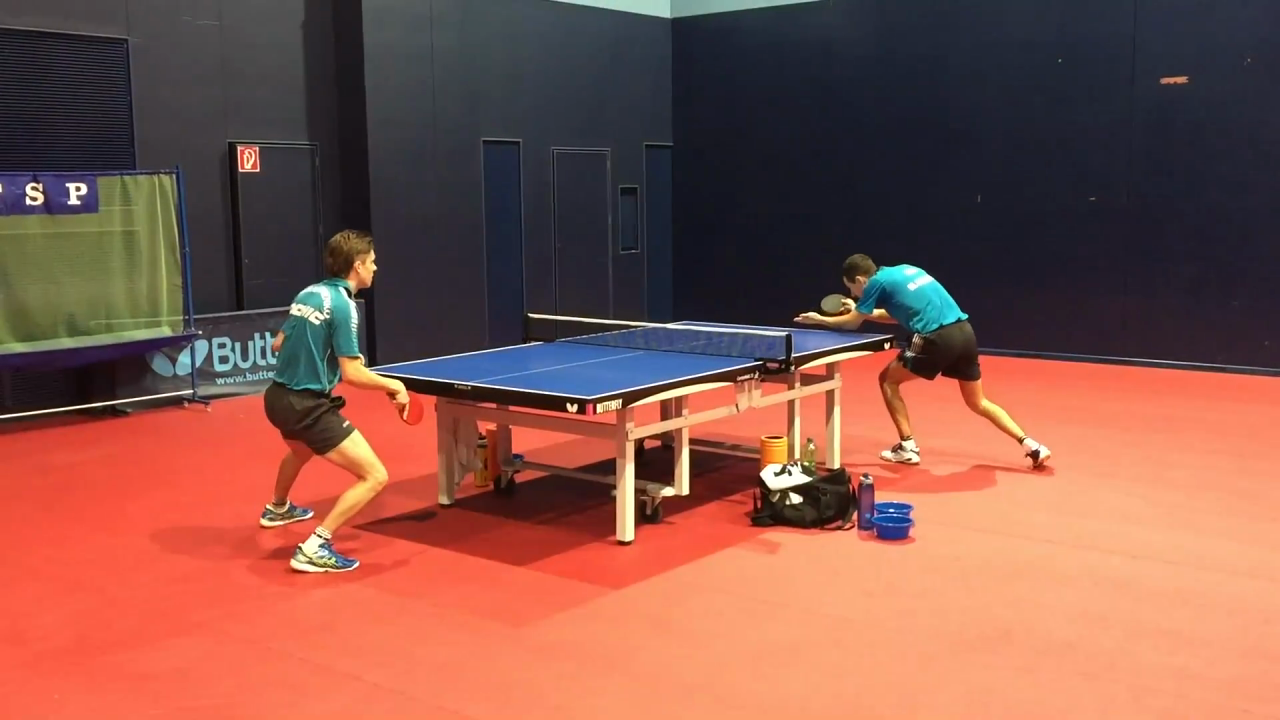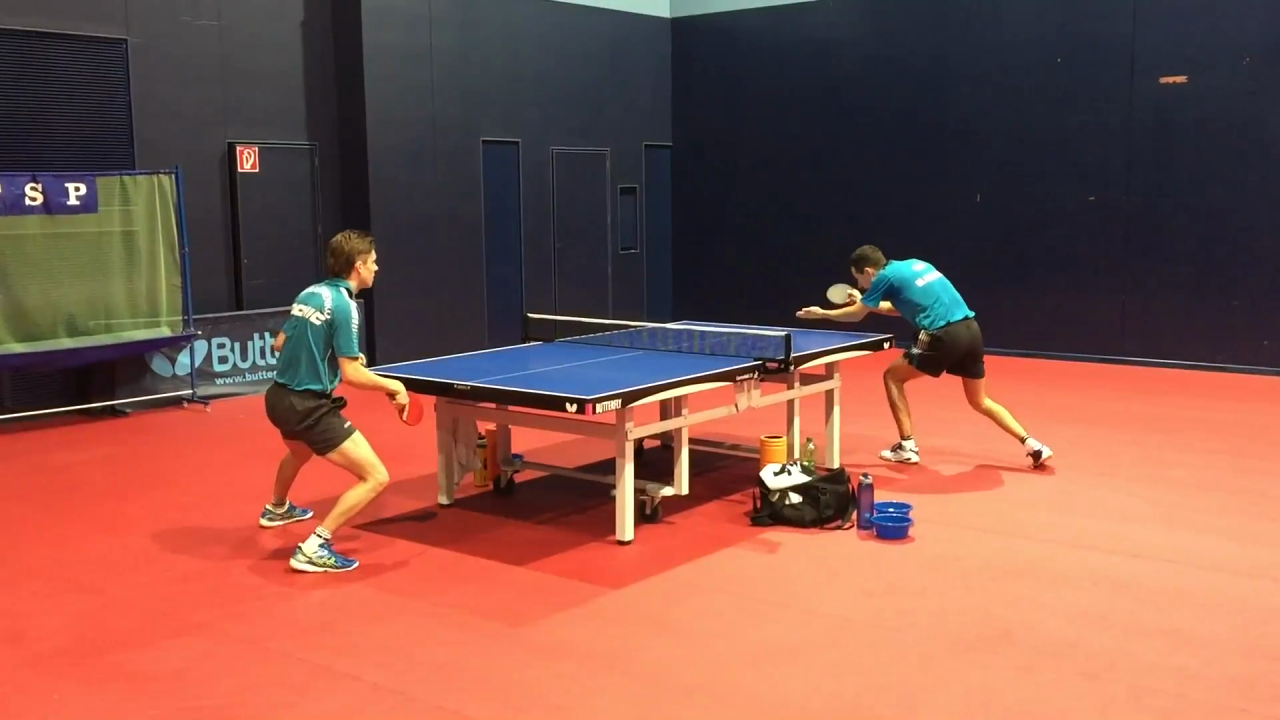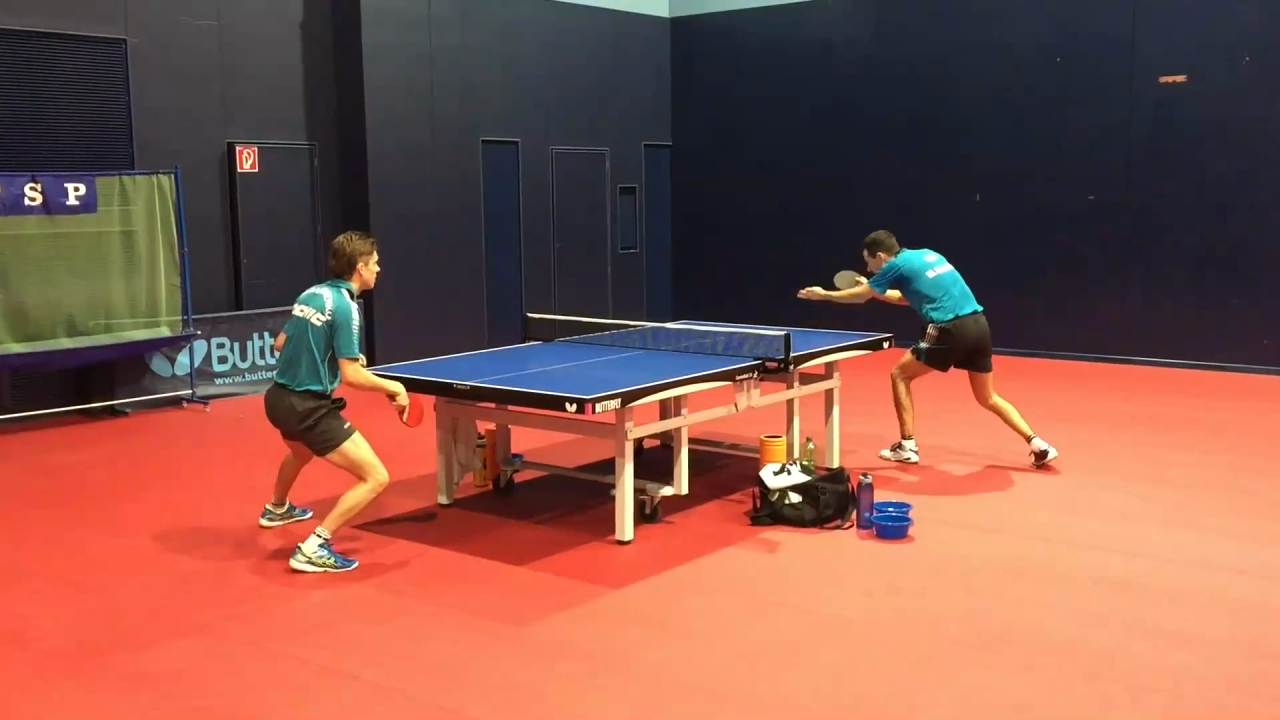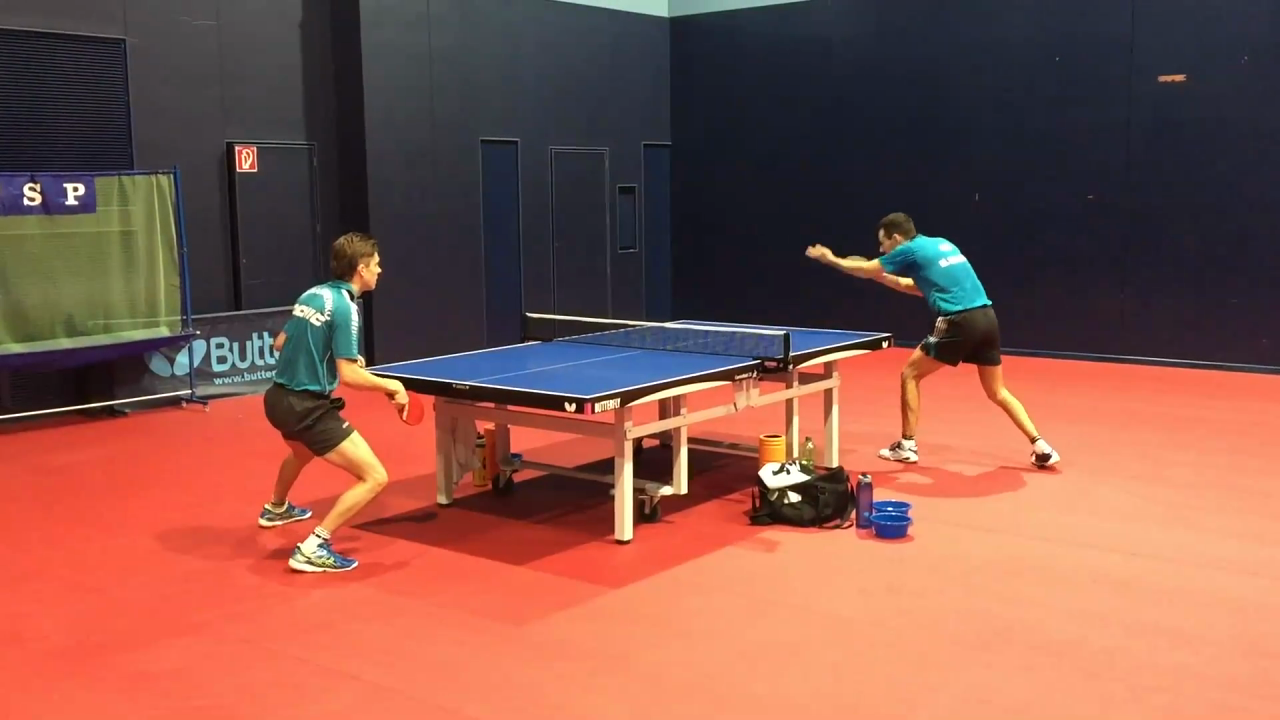
dt=0.1s
person 1, frame 1
left shoulder: (307, 293)
right shoulder: (342, 305)
left elbow: (279, 344)
right elbow: (352, 374)
right wrist: (394, 385)
left hip: (278, 397)
right hip: (308, 405)
left knee: (301, 450)
right knee: (375, 477)
left ankle: (277, 509)
right ankle: (314, 547)
person 1, frame 2
left shoulder: (309, 293)
right shoulder: (343, 306)
left elbow: (280, 344)
right elbow: (352, 374)
right wrist: (394, 386)
left hip: (279, 397)
right hip: (309, 407)
left knee: (300, 451)
right knee: (376, 478)
left ankle: (277, 509)
right ankle: (314, 548)
person 1, frame 3
left shoulder: (310, 294)
right shoulder: (344, 307)
left elbow: (281, 344)
right elbow: (352, 375)
right wrist: (394, 387)
left hip: (279, 398)
right hip: (309, 407)
left knee: (301, 451)
right knee: (376, 478)
left ankle: (277, 509)
right ankle: (314, 547)
person 1, frame 4
left shoulder: (312, 294)
right shoulder: (345, 308)
left elbow: (280, 343)
right elbow: (349, 375)
right wrist: (393, 387)
left hip: (278, 398)
right hip: (308, 407)
left knee: (303, 451)
right knee: (374, 477)
left ankle: (276, 508)
right ankle: (313, 547)
person 2, frame 1
left shoulder: (878, 282)
right shoulder: (905, 271)
left elbow: (851, 323)
left wrist: (820, 319)
right wrist: (859, 309)
left hip: (937, 339)
right hip: (964, 332)
left knee: (888, 380)
right knee: (978, 403)
left ankle: (907, 447)
right ankle: (1030, 445)
person 2, frame 2
left shoulder: (887, 276)
right shoulder: (915, 265)
left elbow: (856, 315)
left wrist: (822, 314)
right wrist: (863, 301)
left hip: (943, 336)
right hip: (970, 330)
left knee: (892, 377)
right knee: (981, 402)
left ankle: (907, 446)
right ankle: (1032, 445)
person 2, frame 3
left shoulder: (897, 265)
right shoulder: (926, 255)
left elbow: (860, 296)
left wrist: (824, 295)
right wrist: (871, 288)
left hip: (950, 329)
right hip: (978, 324)
left knee: (900, 375)
right knee: (988, 398)
left ankle: (907, 446)
right ankle: (1037, 445)
person 2, frame 4
left shoulder: (912, 249)
right shoulder: (940, 244)
left elbow: (865, 270)
left wrist: (831, 259)
right wrist: (883, 276)
left hip: (958, 321)
right hip: (986, 318)
left knee: (910, 375)
right knee: (998, 392)
left ankle: (906, 446)
right ankle: (1040, 447)
